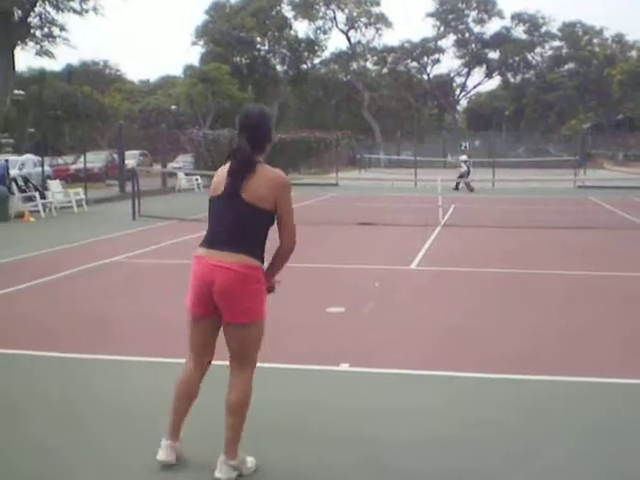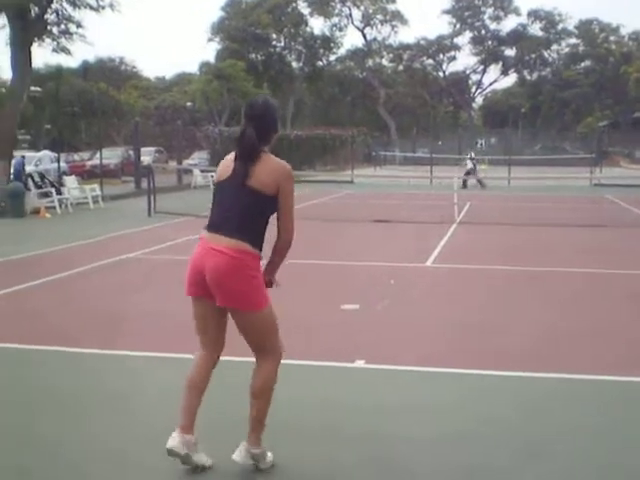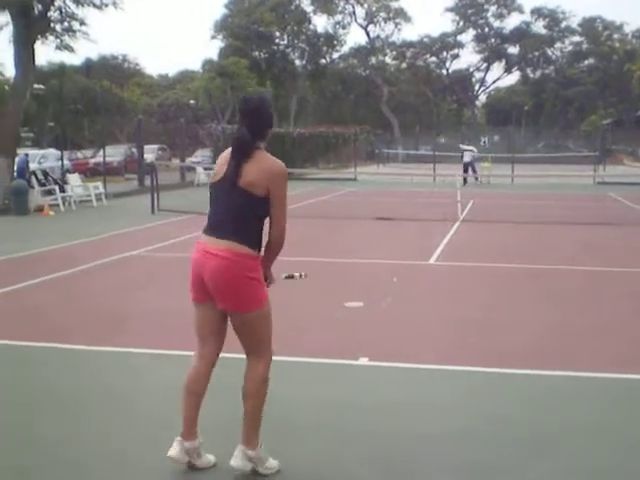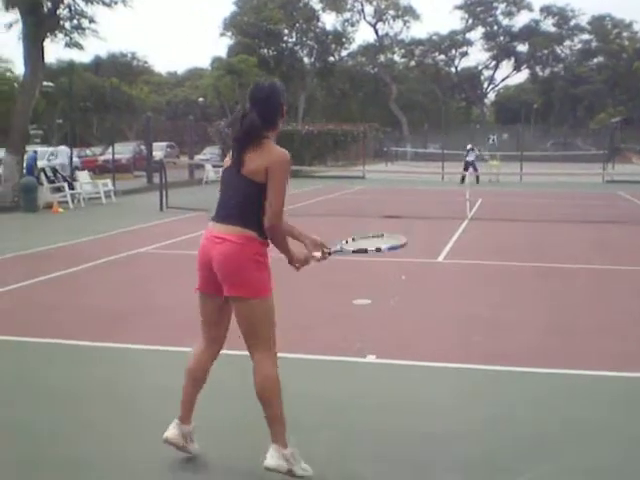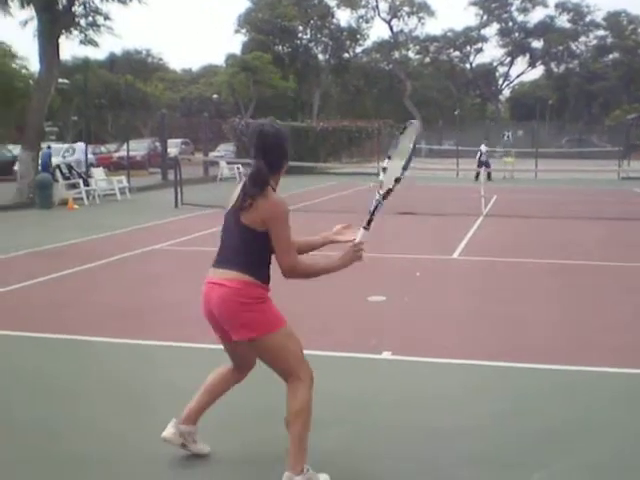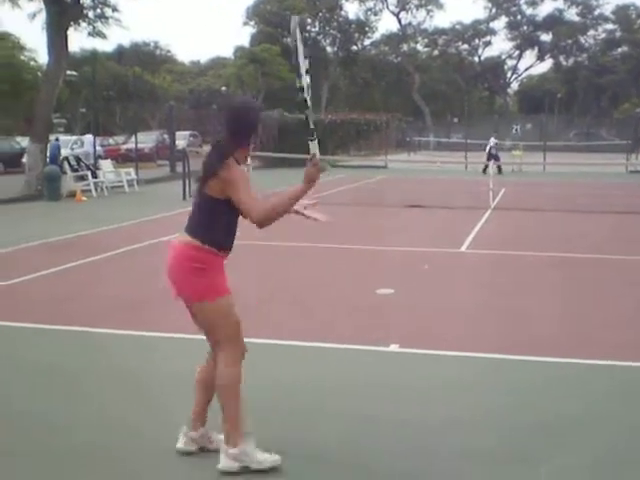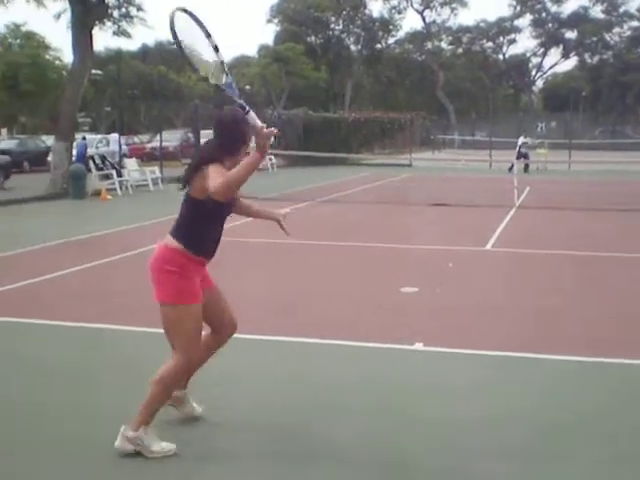
dt=0.2s
person 1, frame 1
left shoulder: (221, 174)
right shoulder: (276, 180)
left elbow: (223, 224)
right elbow: (288, 242)
right wrist: (270, 276)
left hip: (204, 269)
right hip: (241, 278)
left knee: (196, 363)
right knee: (242, 369)
left ankle: (170, 443)
person 1, frame 2
left shoulder: (227, 160)
right shoulder: (280, 170)
left elbow: (230, 212)
right elbow: (285, 236)
right wrist: (270, 272)
left hip: (203, 255)
right hip: (237, 265)
left knee: (208, 351)
right knee: (270, 354)
left ankle: (183, 436)
right ankle: (252, 446)
person 1, frame 3
left shoulder: (224, 158)
right shoulder: (273, 168)
right elbow: (278, 233)
left wrist: (254, 265)
right wrist: (265, 268)
left hip: (204, 257)
right hip: (237, 267)
left knee: (205, 354)
right knee: (259, 357)
left ankle: (186, 442)
right ankle: (249, 449)
person 1, frame 4
left shoulder: (238, 148)
right shoulder: (277, 156)
right elbow: (271, 222)
left wrist: (304, 238)
right wrist: (292, 253)
left hip: (212, 244)
right hip: (242, 253)
left knee: (209, 343)
right knee: (263, 354)
left ankle: (182, 426)
person 1, frame 5
left shoulder: (244, 192)
right shoulder: (273, 204)
right elbow: (289, 267)
left wrist: (328, 238)
right wrist: (338, 263)
left hip: (215, 292)
right hip: (244, 298)
left knee: (242, 365)
right knee: (300, 378)
left ankle: (182, 426)
person 1, frame 6
left shoulder: (223, 163)
right shoulder: (231, 170)
left elbow: (248, 210)
right elbow: (260, 217)
left wrist: (292, 205)
right wrist: (305, 184)
left hip: (189, 260)
right hip: (196, 264)
left knee: (222, 346)
right knee: (232, 349)
left ankle: (195, 431)
right ankle: (236, 448)
person 1, frame 7
left shoulder: (224, 167)
right shoulder: (215, 170)
left elbow: (233, 202)
right elbow: (222, 191)
left wrist: (270, 214)
right wrist: (258, 155)
left hip: (190, 265)
right hip: (177, 266)
left knee: (226, 326)
right knee: (186, 355)
left ankle: (176, 391)
right ankle: (136, 431)
